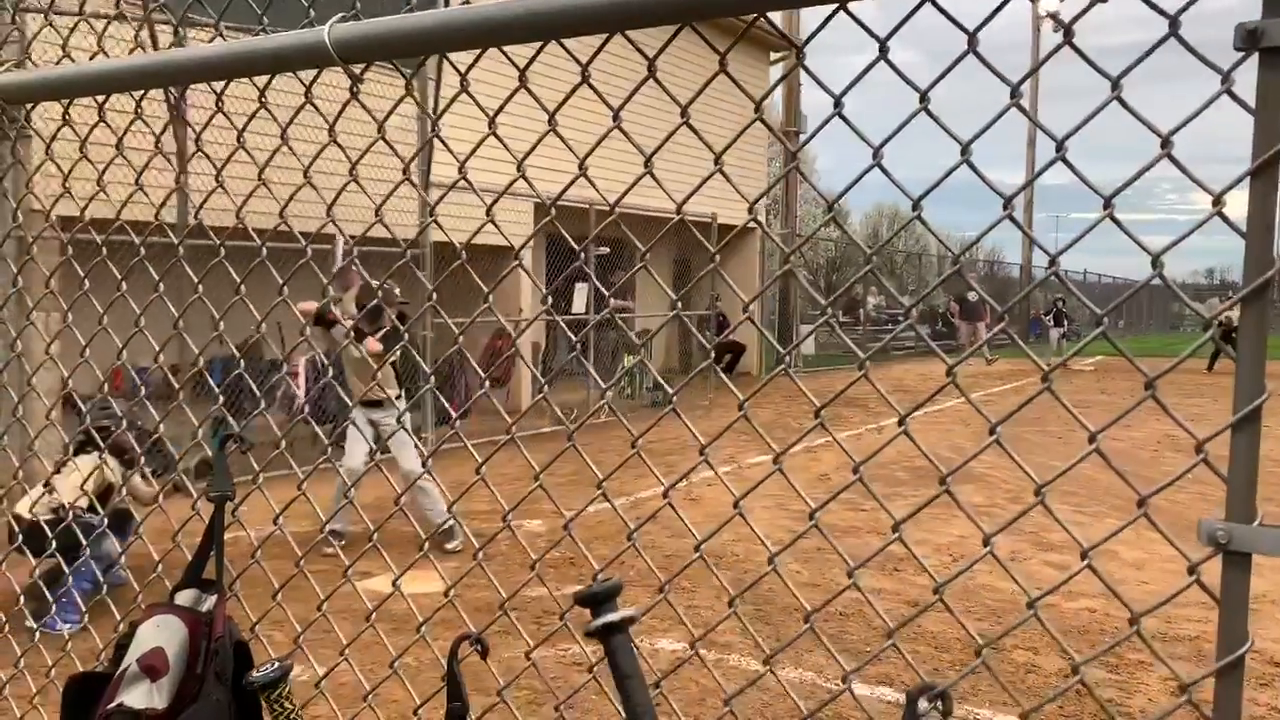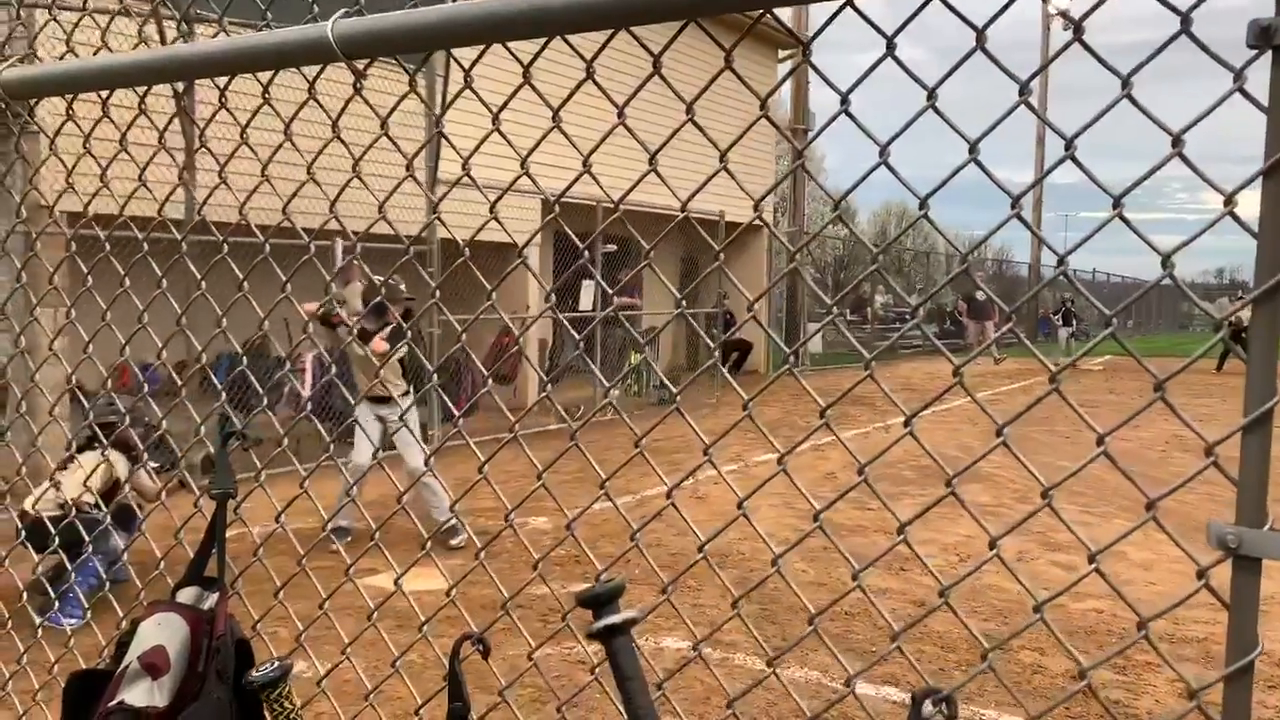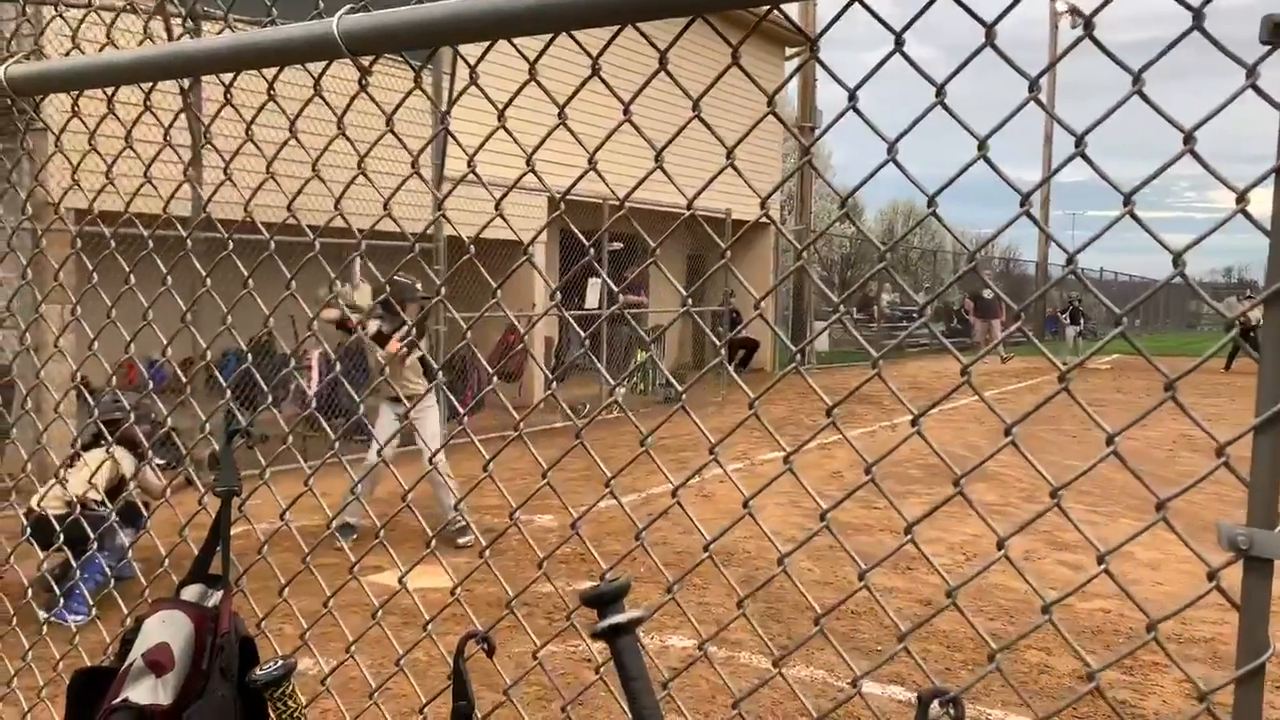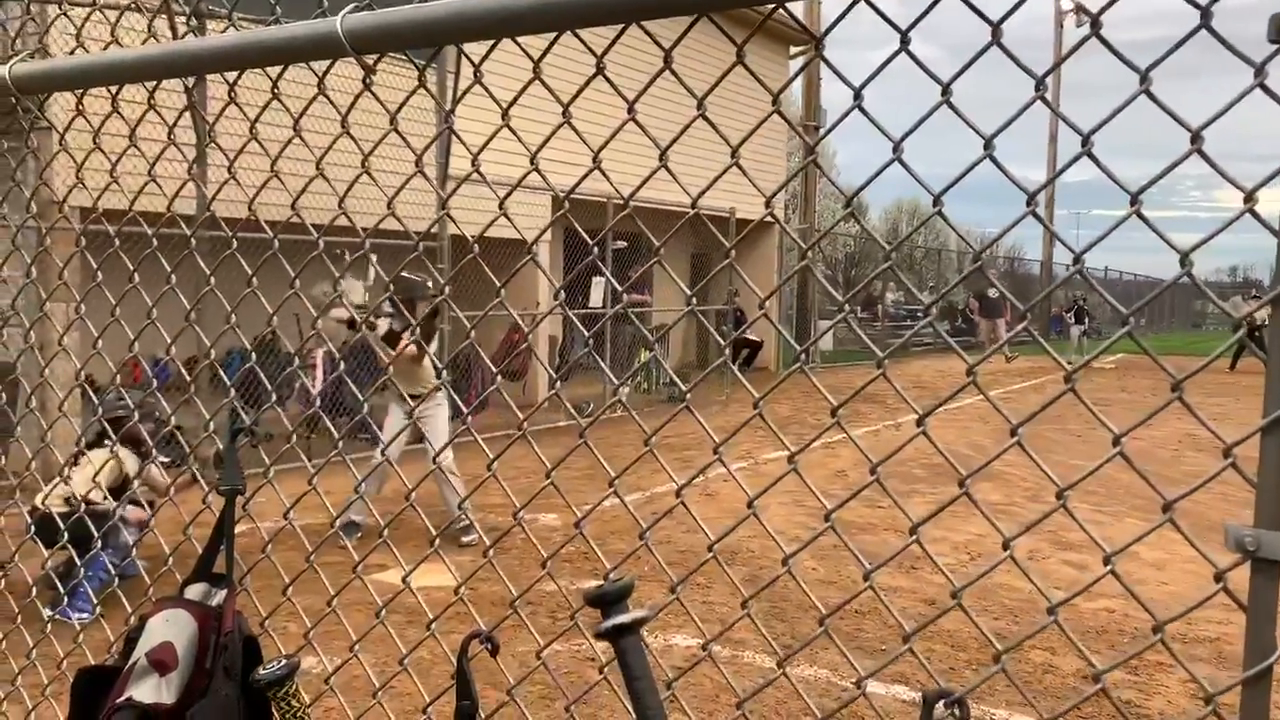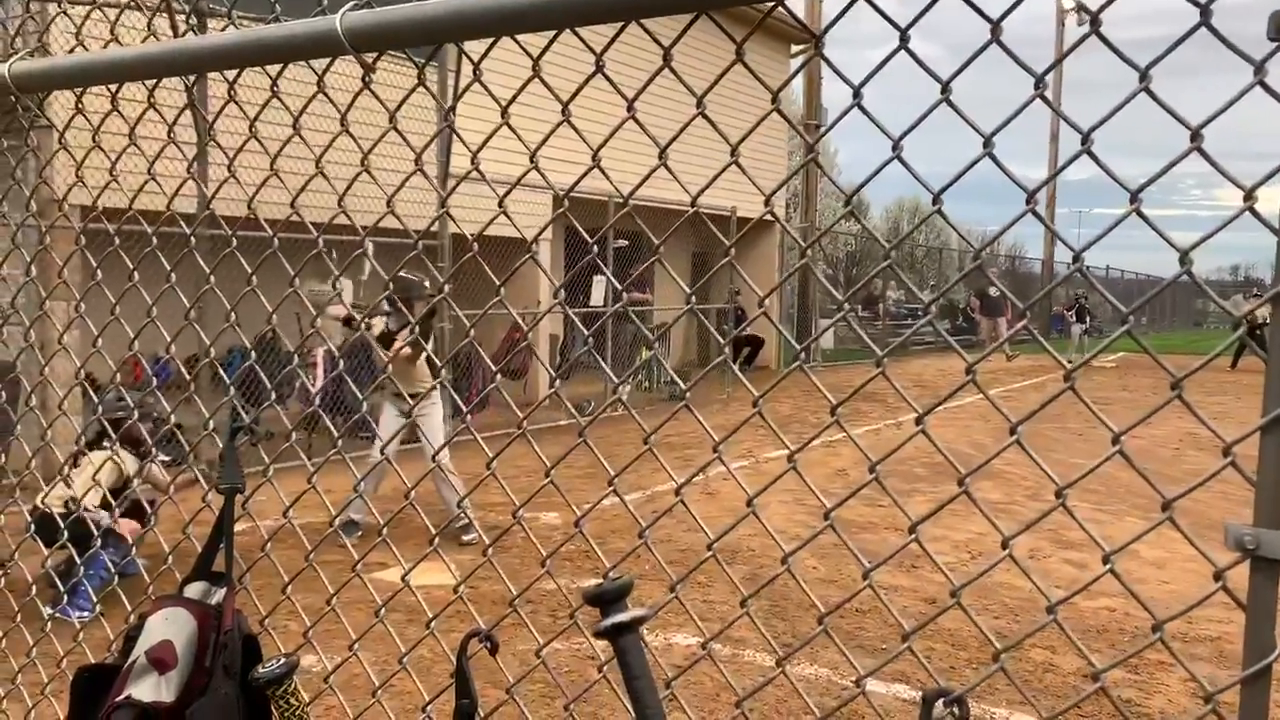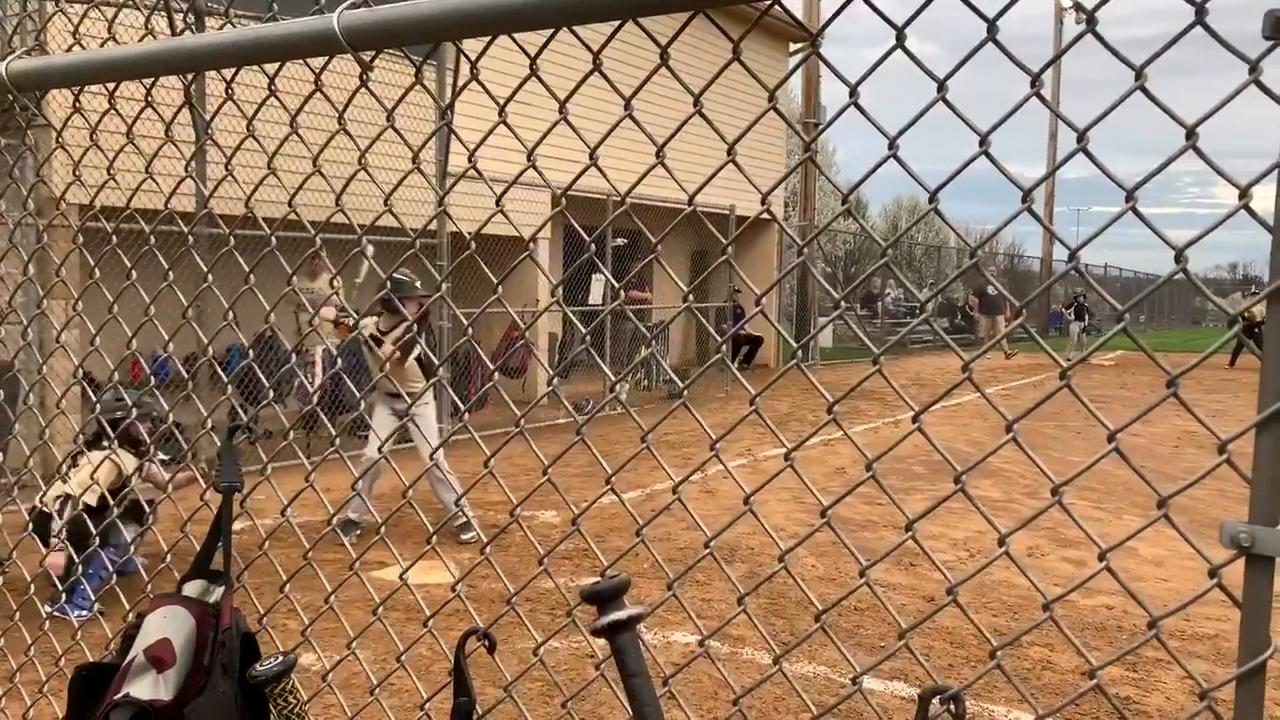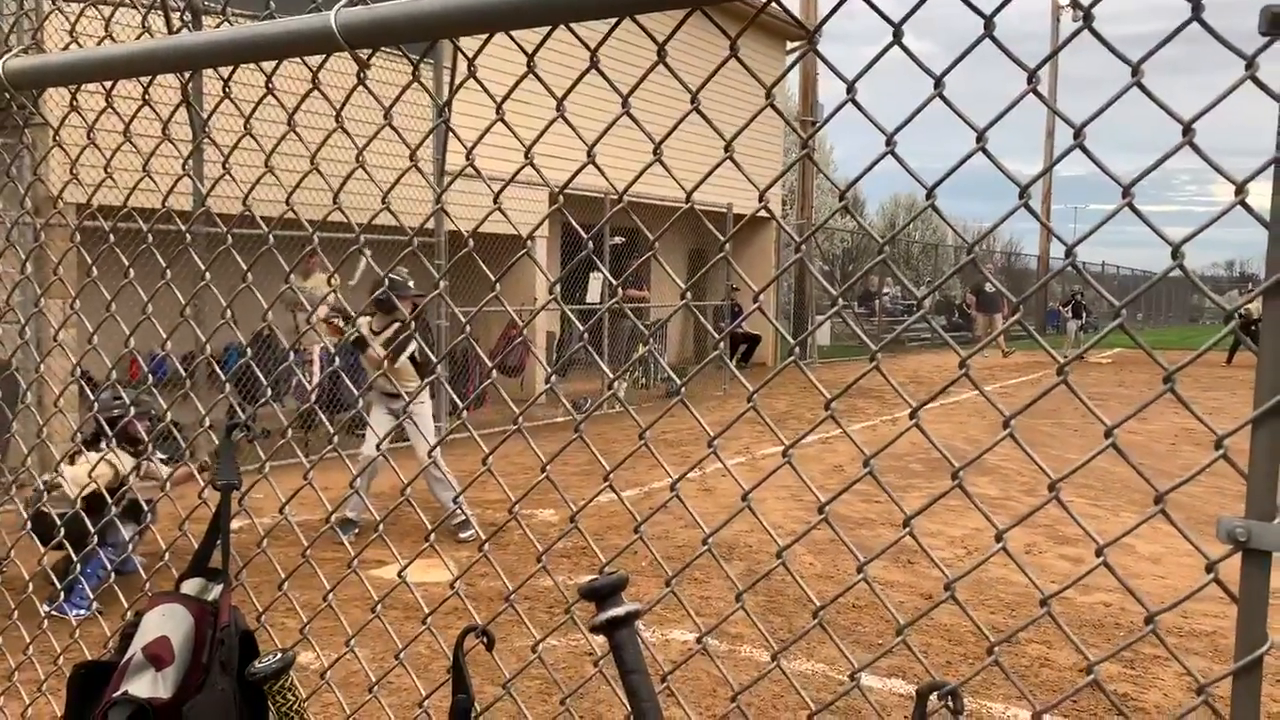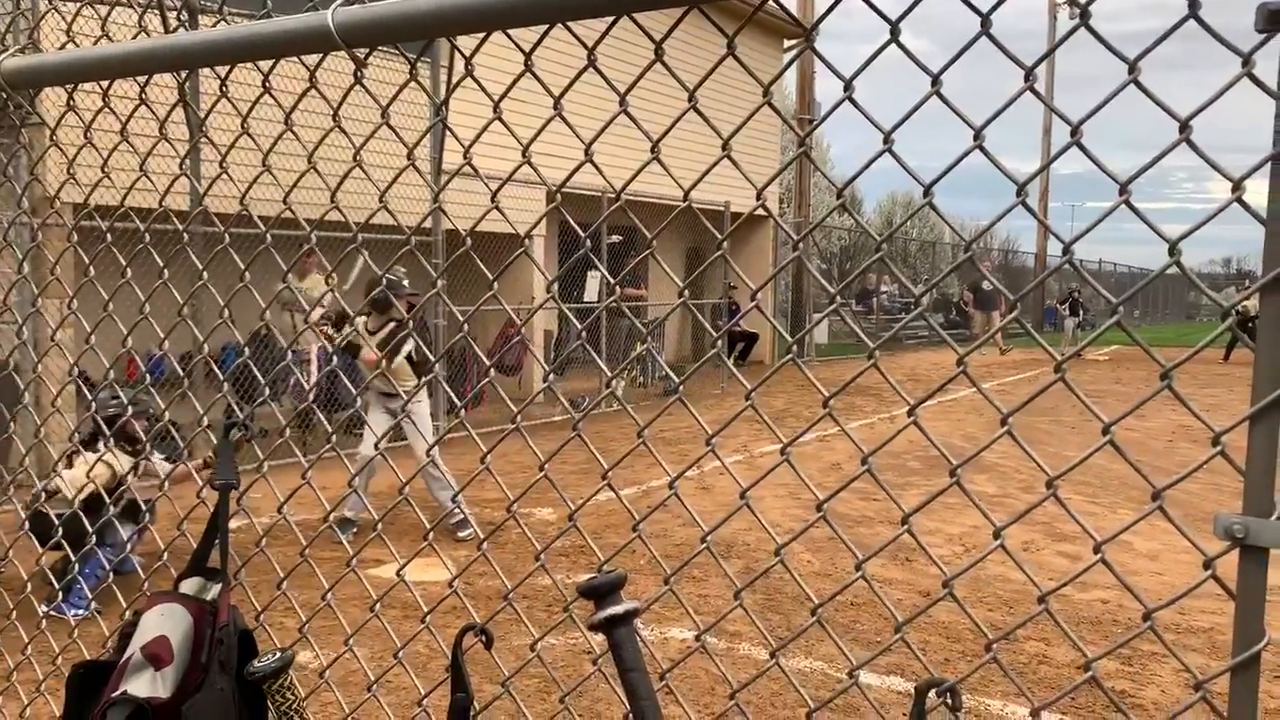
dt=0.2s
person 1, frame 1
left shoulder: (393, 333)
right shoulder: (342, 327)
left elbow: (372, 348)
right elbow: (302, 308)
left wrist: (348, 322)
right wrist: (328, 307)
left hip: (393, 409)
right hip: (361, 409)
left knee: (412, 468)
right knee: (351, 468)
left ankle: (445, 525)
right ankle: (335, 529)
person 1, frame 2
left shoulder: (398, 329)
right shoulder: (349, 324)
left elbow: (380, 347)
right elbow: (306, 309)
left wrist: (352, 324)
right wrist: (329, 308)
left hip: (401, 404)
right hip: (368, 405)
left knee: (417, 464)
right knee: (359, 463)
left ankle: (449, 522)
right ankle: (340, 525)
person 1, frame 3
left shoulder: (416, 328)
right shoulder: (371, 325)
left elbow: (397, 351)
right elbow: (324, 315)
left wrist: (368, 329)
right wrist: (346, 316)
left hip: (422, 403)
right hip: (390, 404)
left knee: (435, 462)
right knee: (374, 460)
left ankle: (457, 522)
right ankle: (348, 521)
person 1, frame 4
left shoulder: (426, 326)
right shoulder: (382, 324)
left elbow: (411, 352)
right elbow: (333, 314)
left wrist: (381, 330)
right wrist: (355, 317)
left hip: (431, 401)
right hip: (400, 401)
left knee: (443, 461)
right knee: (383, 459)
left ankle: (463, 520)
right ankle: (353, 519)
person 1, frame 5
left shoulder: (422, 327)
right shoulder: (378, 322)
left elbow: (407, 353)
right elbow: (332, 311)
left wrist: (376, 331)
right wrist: (353, 316)
left hip: (426, 399)
right hip: (394, 400)
left knee: (439, 459)
right knee: (380, 457)
left ankle: (463, 519)
right ankle: (352, 517)
person 1, frame 6
left shoulder: (415, 328)
right shoulder: (368, 323)
left elbow: (393, 357)
right elbow: (325, 313)
left wrist: (366, 334)
right wrist: (342, 318)
left hip: (419, 399)
right hip: (386, 399)
left knee: (433, 458)
right knee: (372, 456)
left ankle: (461, 517)
right ankle: (352, 517)
person 1, frame 7
left shoulder: (408, 328)
right shoulder: (361, 323)
left elbow: (383, 359)
left wrist: (354, 337)
left hip: (415, 398)
right hip: (382, 398)
left knee: (430, 457)
right knee: (370, 455)
left ankle: (460, 516)
right ankle: (350, 516)
person 1, frame 8
left shoulder: (403, 328)
right shoulder: (358, 323)
left elbow: (377, 360)
left wrist: (346, 345)
left hip: (412, 397)
right hip: (379, 397)
left knee: (427, 455)
right knee: (367, 453)
left ankle: (457, 513)
right ankle: (349, 515)
person 2, frame 1
left shoulder: (103, 459)
right shoulder: (102, 462)
right elbow: (111, 502)
left hip: (47, 521)
right hip: (32, 527)
left knee: (122, 518)
right knee: (104, 545)
right ankle: (57, 614)
person 2, frame 2
left shoulder: (114, 457)
right shoulder: (107, 458)
left elbow: (152, 492)
right elbow: (98, 498)
right wrist: (126, 501)
left hip: (52, 518)
right hip: (40, 522)
left knee: (126, 515)
right knee: (111, 539)
right ankle: (62, 610)
person 2, frame 3
left shoulder: (127, 456)
right shoulder: (109, 457)
left elbow: (158, 491)
right elbow: (85, 498)
right wrist: (117, 511)
left hip: (63, 517)
right hip: (45, 521)
left knee: (134, 513)
right knee: (117, 536)
right ankle: (68, 607)
person 2, frame 4
left shoulder: (137, 455)
right shoulder: (111, 456)
left elbow: (164, 489)
right elbow: (77, 498)
left wrist: (197, 475)
right wrist: (122, 511)
left hip: (74, 514)
right hip: (50, 519)
left knee: (140, 511)
right knee: (121, 534)
right ankle: (73, 604)
person 2, frame 5
left shoulder: (139, 455)
right shoulder: (110, 459)
left elbow: (167, 486)
right elbow: (76, 503)
right wrist: (115, 523)
left hip: (75, 516)
right hip: (50, 520)
left knee: (142, 511)
right knee: (120, 537)
right ankle: (73, 604)
person 2, frame 6
left shoulder: (137, 454)
right shoulder: (108, 459)
left elbow: (168, 483)
right elbow: (67, 498)
left wrist: (203, 471)
right wrist: (58, 546)
right hip: (50, 519)
left knee: (141, 510)
right knee: (122, 534)
left ankle: (117, 559)
right ankle: (70, 602)
person 2, frame 7
left shoulder: (136, 452)
right shoulder: (107, 460)
left elbow: (169, 477)
right elbow: (49, 484)
left wrist: (204, 466)
left hip: (84, 515)
right hip: (52, 520)
left knee: (141, 510)
right knee: (122, 533)
left ankle: (115, 559)
right ankle: (69, 601)
person 2, frame 8
left shoulder: (134, 451)
right shoulder: (106, 461)
left elbow: (171, 473)
right elbow: (51, 489)
left wrist: (207, 462)
left hip: (82, 515)
right hip: (49, 521)
left knee: (142, 510)
right knee: (121, 532)
right ankle: (69, 601)
